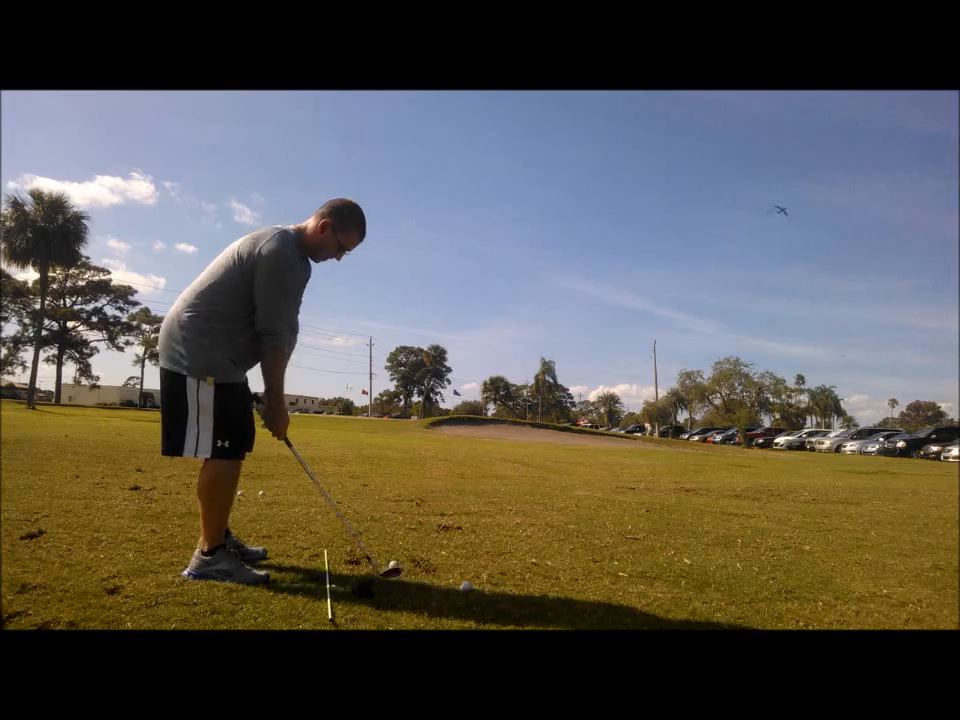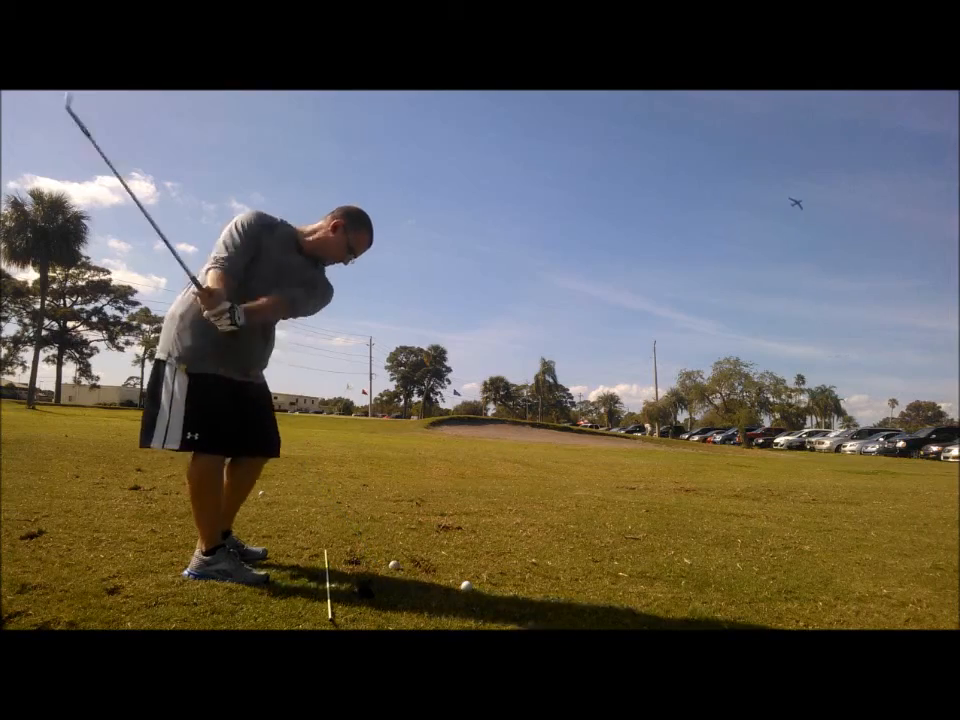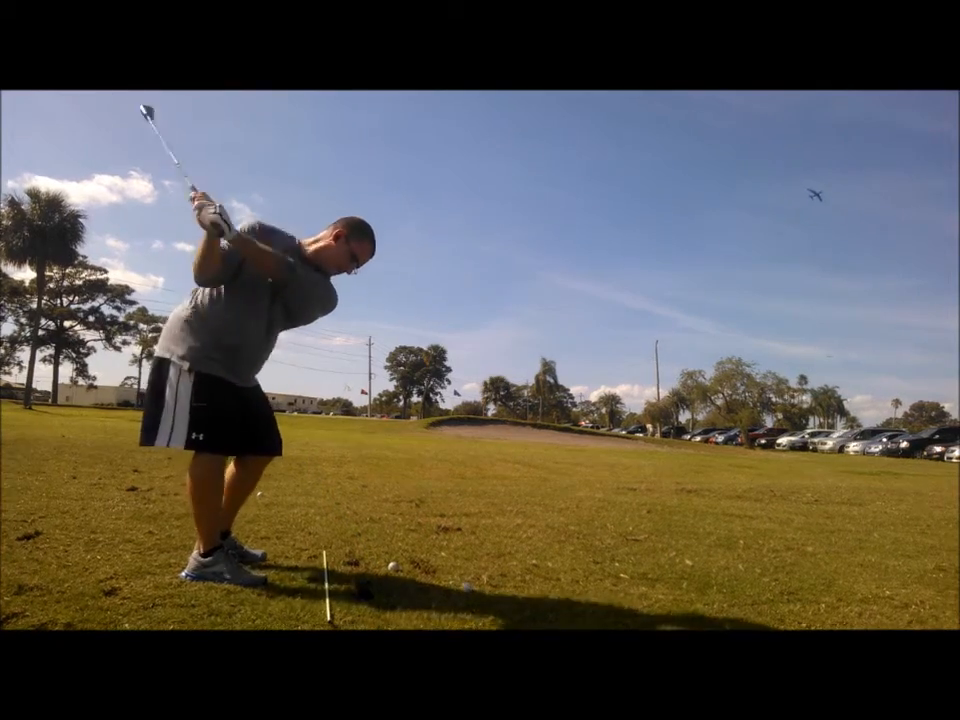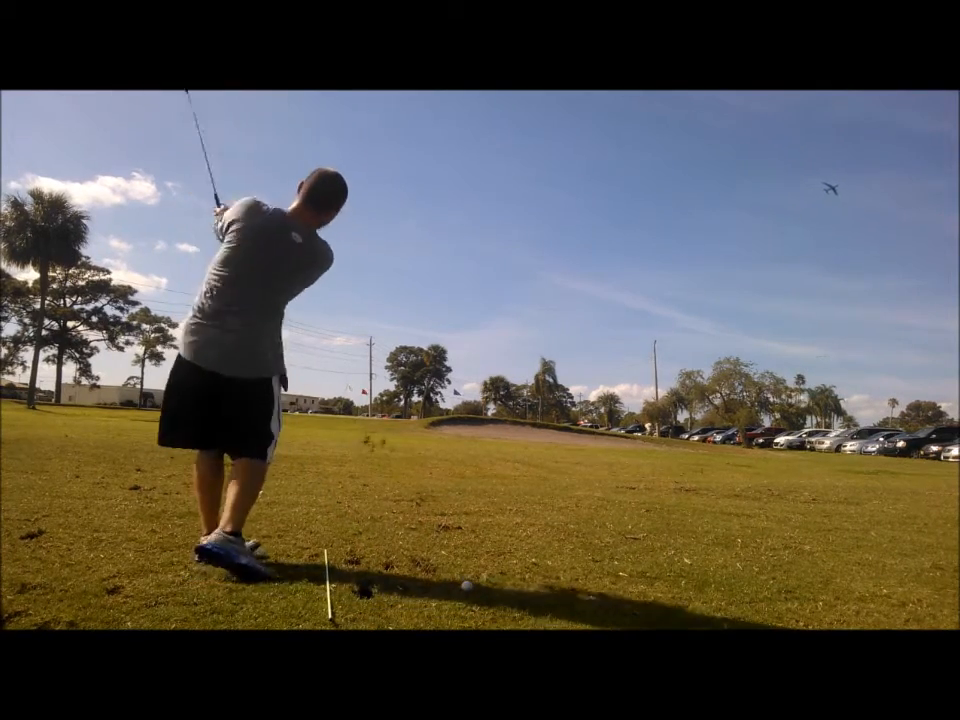
dt=0.5s
person 1, frame 1
left shoulder: (300, 264)
right shoulder: (279, 250)
left elbow: (285, 333)
right elbow: (272, 334)
left wrist: (273, 395)
right wrist: (276, 401)
left hip: (224, 357)
right hip: (196, 351)
left knee: (233, 448)
right knee: (221, 451)
left ankle: (219, 538)
right ankle: (208, 556)
person 1, frame 2
left shoulder: (318, 287)
right shoulder: (258, 226)
left elbow: (278, 304)
right elbow: (221, 267)
left wrist: (235, 314)
right wrist: (218, 299)
left hip: (243, 364)
right hip: (193, 347)
left knee: (256, 451)
right knee: (209, 449)
left ankle: (221, 537)
right ankle: (209, 554)
person 1, frame 3
left shoulder: (321, 297)
right shoulder: (260, 235)
left elbow: (278, 269)
right elbow: (205, 275)
left wrist: (226, 228)
right wrist: (212, 230)
left hip: (236, 369)
right hip: (190, 352)
left knee: (257, 452)
right knee: (210, 447)
left ankle: (218, 538)
right ankle: (207, 557)
person 1, frame 4
left shoulder: (249, 213)
right shoulder: (320, 256)
left elbow: (225, 223)
left wrist: (224, 214)
left hip: (198, 348)
right hip: (254, 361)
left knee: (208, 446)
right knee: (252, 451)
left ankle: (211, 532)
right ankle: (226, 534)
